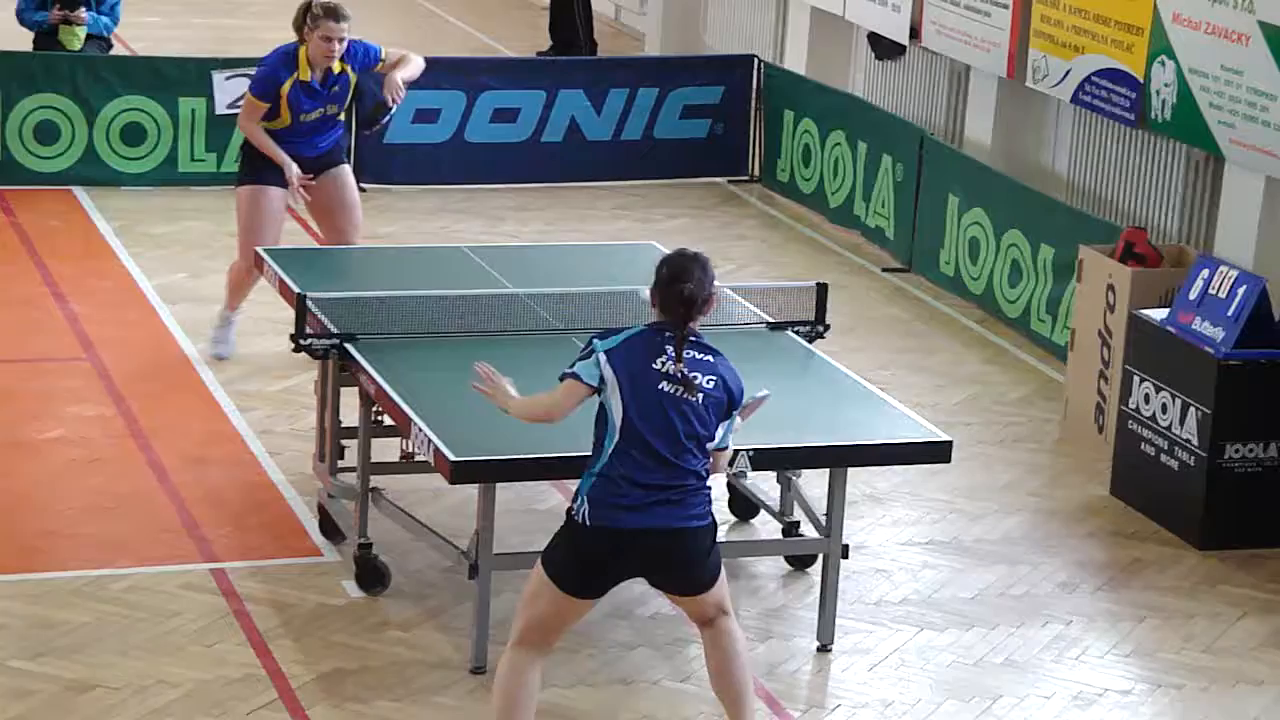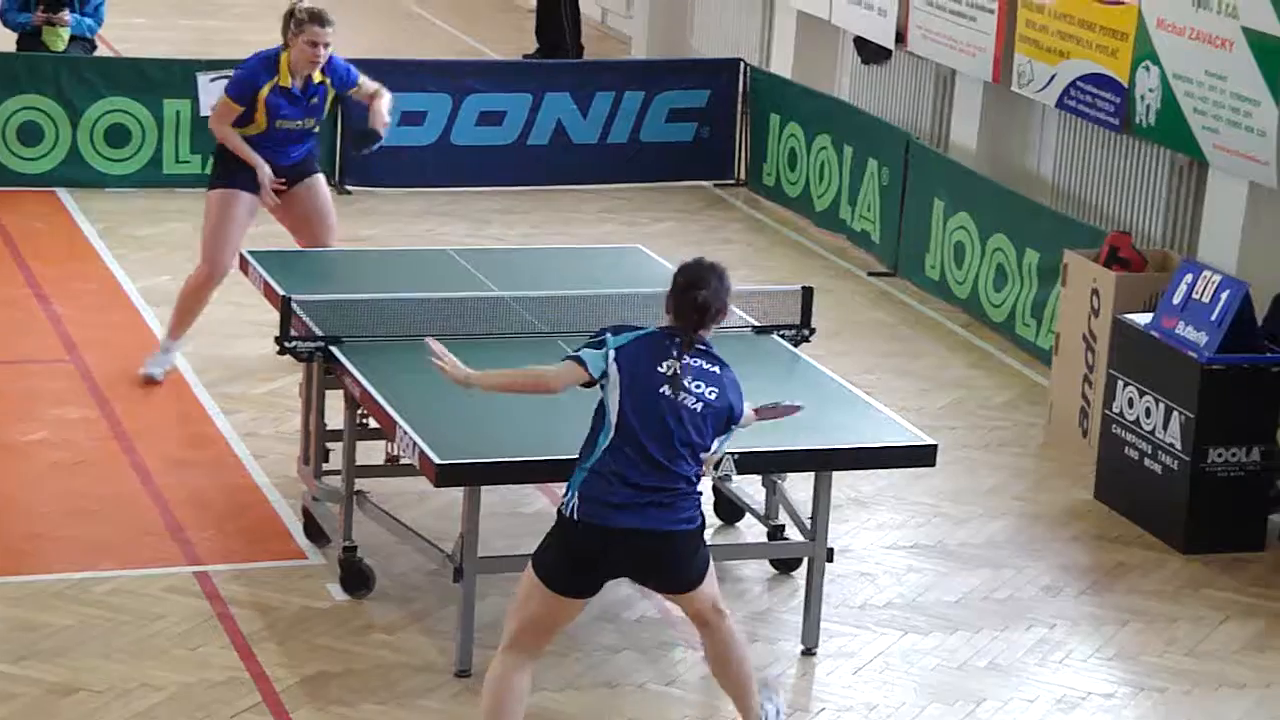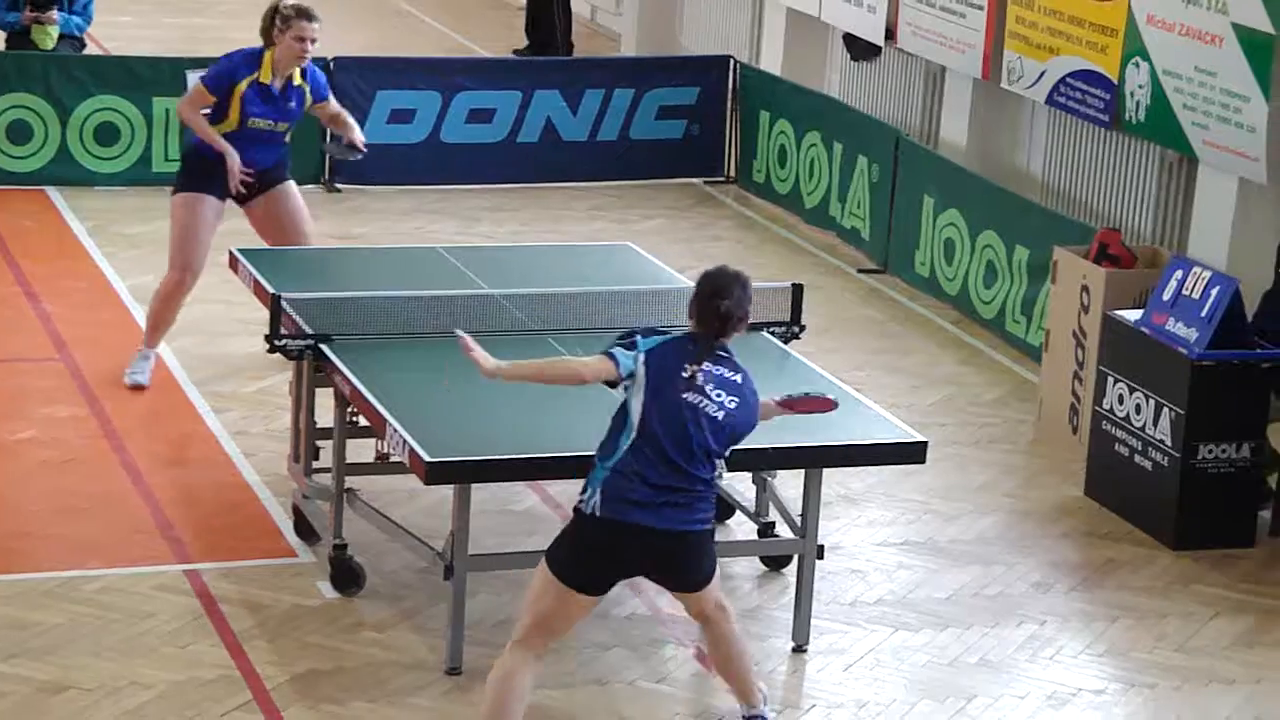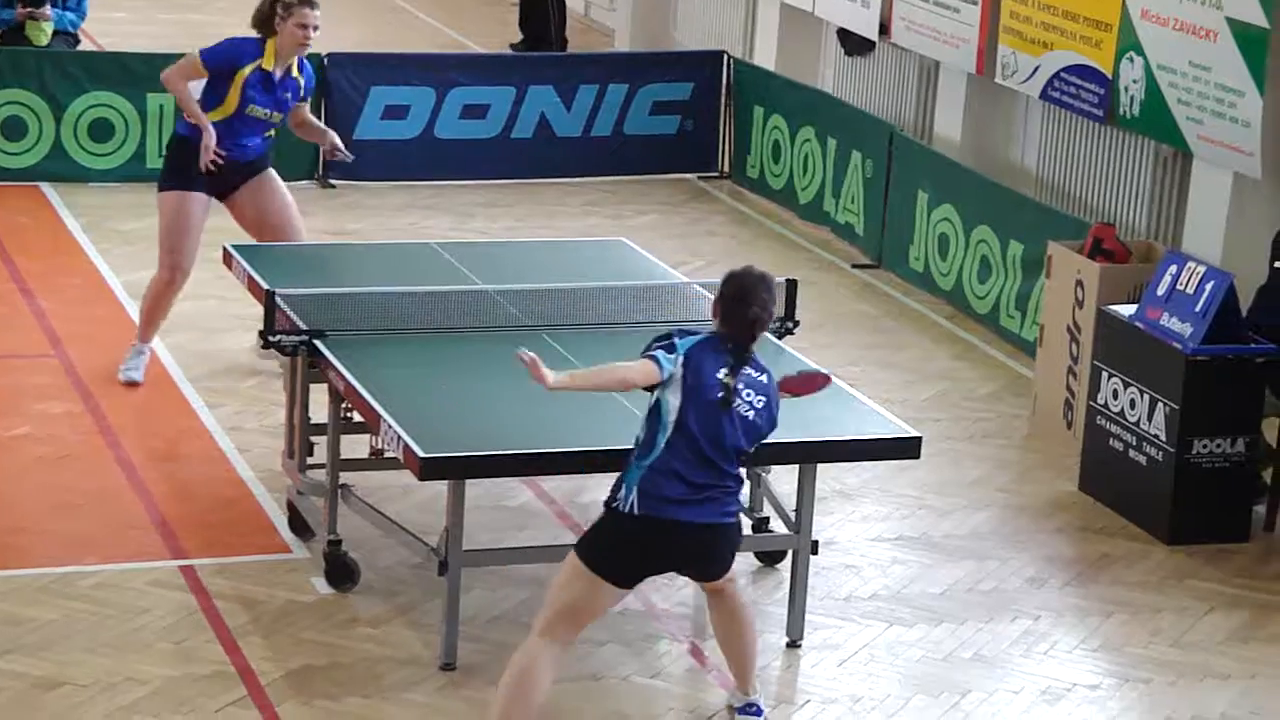
dt=0.1s
person 1, frame 1
left shoulder: (617, 347)
right shoulder: (724, 376)
left elbow: (548, 410)
left wrist: (508, 399)
left hip: (601, 526)
right hip: (684, 531)
left knee: (526, 645)
right knee: (716, 618)
person 1, frame 2
left shoulder: (623, 343)
right shoulder: (728, 388)
left elbow: (555, 378)
left wrist: (469, 376)
left hip: (591, 524)
right hip: (672, 532)
left knee: (517, 649)
right knee: (712, 616)
person 1, frame 3
left shoulder: (652, 346)
right shoulder: (746, 396)
left elbow: (586, 370)
left wrist: (495, 367)
left hip: (608, 522)
right hip: (684, 535)
left knee: (525, 647)
right knee: (713, 610)
person 1, frame 4
left shoulder: (686, 348)
right shoulder: (768, 395)
left elbow: (633, 374)
left wrist: (559, 380)
left hip: (642, 516)
right hip: (715, 529)
left knee: (548, 637)
right knee: (724, 590)
person 2, frame 1
left shoulder: (353, 54)
right shoulder: (277, 65)
left elbow: (413, 61)
right elbow: (248, 122)
left wrist: (397, 77)
right wrist: (285, 163)
left hip: (325, 158)
right hip: (269, 159)
right knee: (254, 259)
right ankle: (227, 315)
person 2, frame 2
left shoulder: (333, 70)
right shoulder: (256, 68)
left elbow: (379, 93)
right elbow: (219, 123)
left wrist: (379, 110)
right wrist: (259, 165)
left hip: (297, 168)
right hip: (238, 167)
right knee: (214, 268)
right ankle: (168, 347)
person 2, frame 3
left shoulder: (313, 80)
right shoulder: (239, 65)
left elbow: (335, 116)
right elbow: (188, 108)
left wrist: (351, 128)
right wrist: (225, 150)
left hip: (268, 171)
right hip: (209, 166)
right knee: (183, 273)
right ankle: (146, 353)
person 2, frame 4
left shoulder: (302, 75)
right shoulder: (239, 51)
left elbow: (300, 123)
right elbow: (172, 76)
left wrist: (326, 135)
right wrist: (205, 124)
left hip: (249, 165)
right hip: (192, 160)
right knee: (173, 271)
right ankle: (140, 347)
